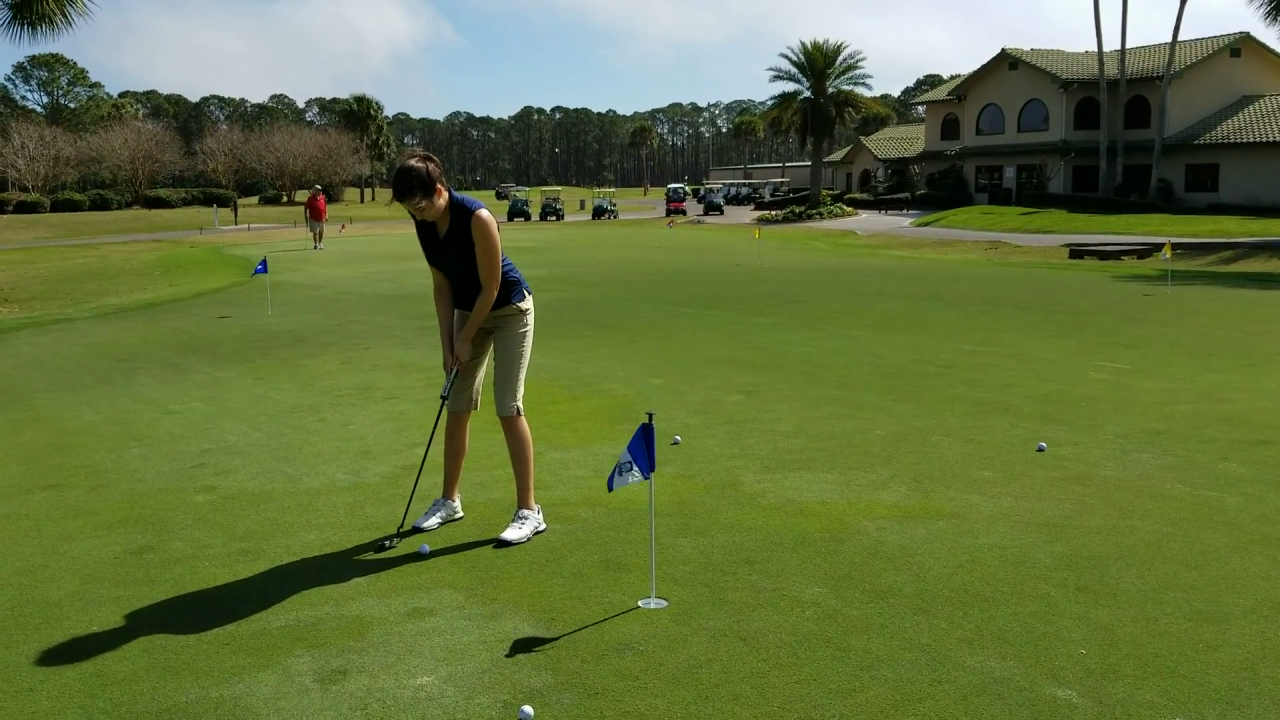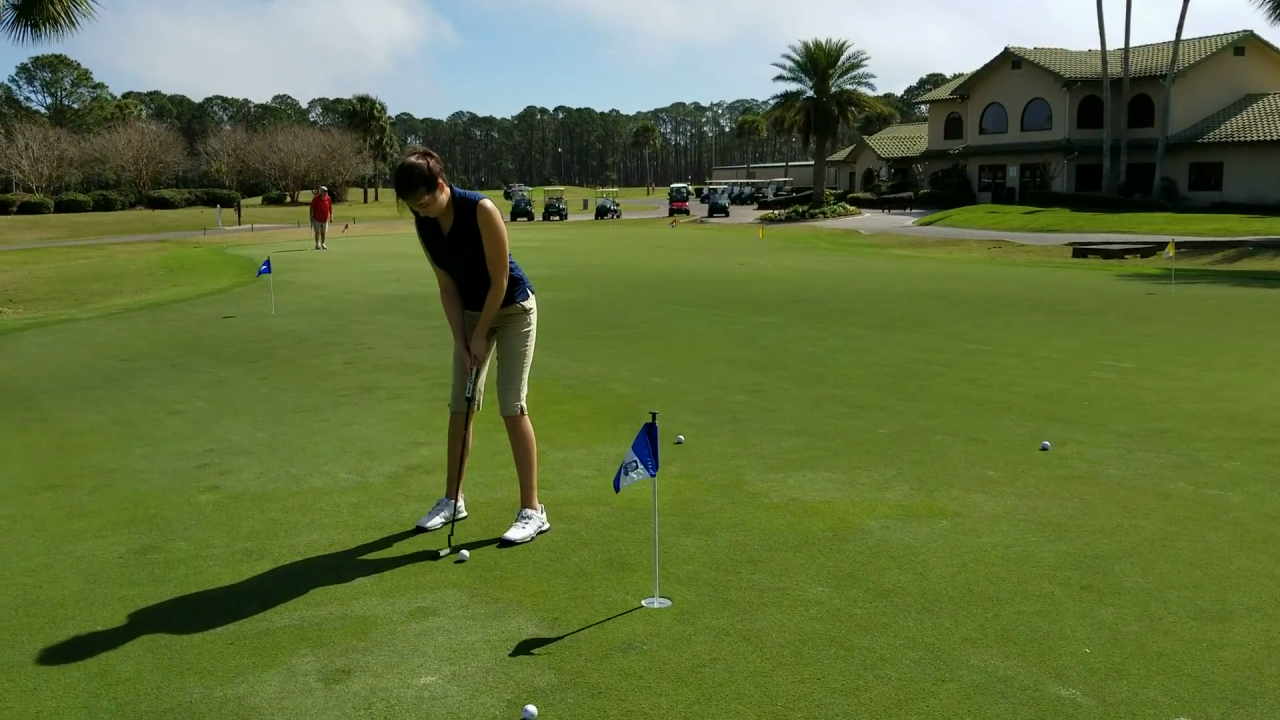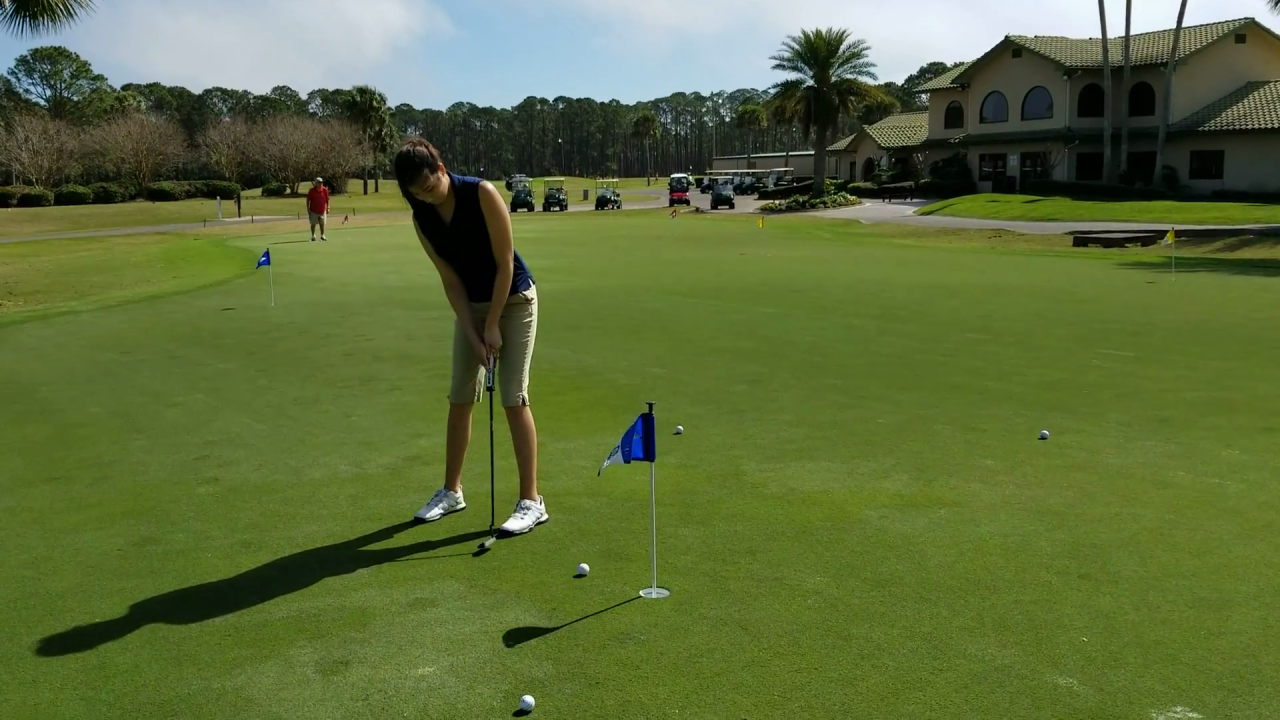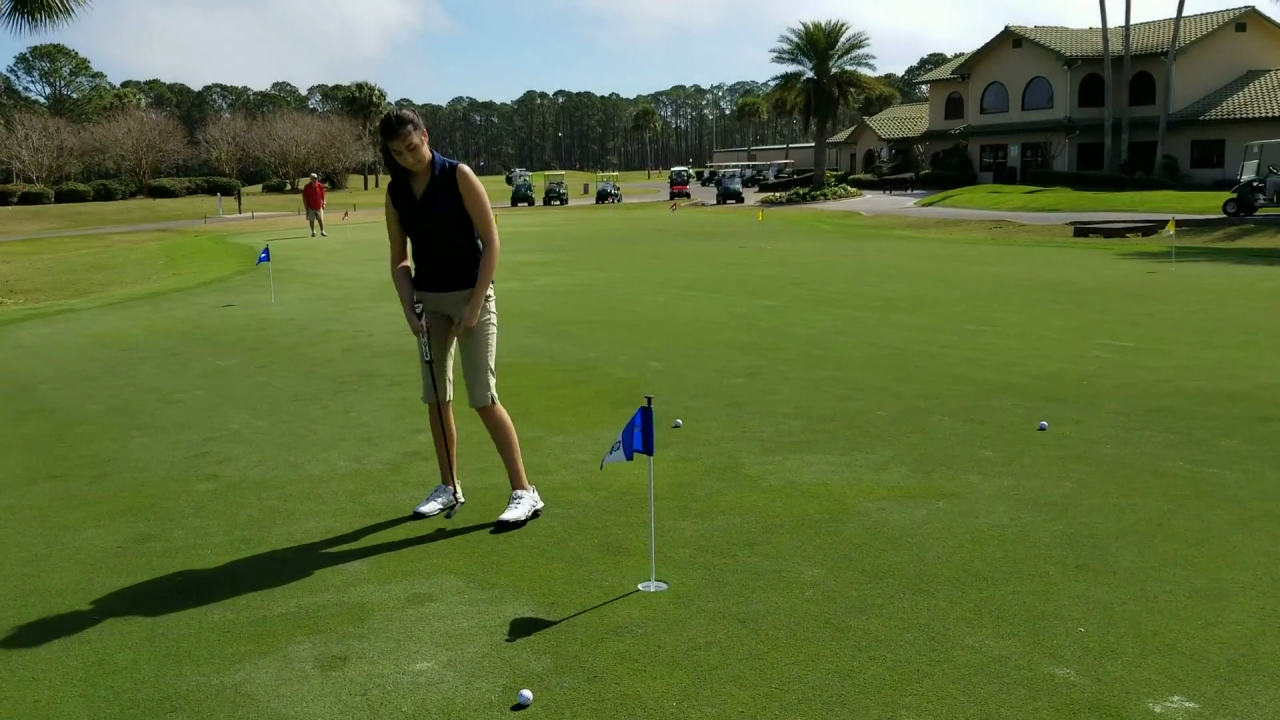
dt=0.5s
person 1, frame 1
left shoulder: (477, 217)
right shoulder: (423, 224)
left elbow: (491, 288)
right elbow: (442, 286)
left wrist: (466, 339)
right wrist: (447, 343)
left hip: (509, 309)
right hip: (468, 310)
left knee: (508, 407)
right knee: (456, 407)
left ankle: (529, 510)
right ankle: (449, 499)
person 1, frame 2
left shoulder: (481, 209)
right shoulder: (424, 225)
left elbow: (500, 280)
right elbow: (447, 286)
left wrist: (481, 337)
right wrist: (461, 343)
left hip: (512, 308)
right hip: (470, 312)
left knee: (512, 406)
right knee: (460, 407)
left ankle: (532, 510)
right ankle: (453, 500)
person 1, frame 3
left shoulder: (482, 193)
right shoulder: (422, 216)
left elbow: (505, 263)
right elbow: (450, 279)
left wrist: (493, 325)
right wrist: (474, 335)
left hip: (514, 298)
right hip: (472, 303)
left knee: (513, 398)
right knee: (460, 398)
left ankle: (531, 500)
right ankle: (451, 490)
person 1, frame 4
left shoulder: (458, 175)
right shoulder: (395, 193)
left elbow: (490, 240)
right elbow: (400, 259)
left wrist: (478, 302)
right wrist: (409, 308)
left hip: (471, 294)
right hip: (428, 299)
left knee: (482, 395)
right knee: (435, 395)
left ankle: (524, 491)
right ankle: (449, 486)
